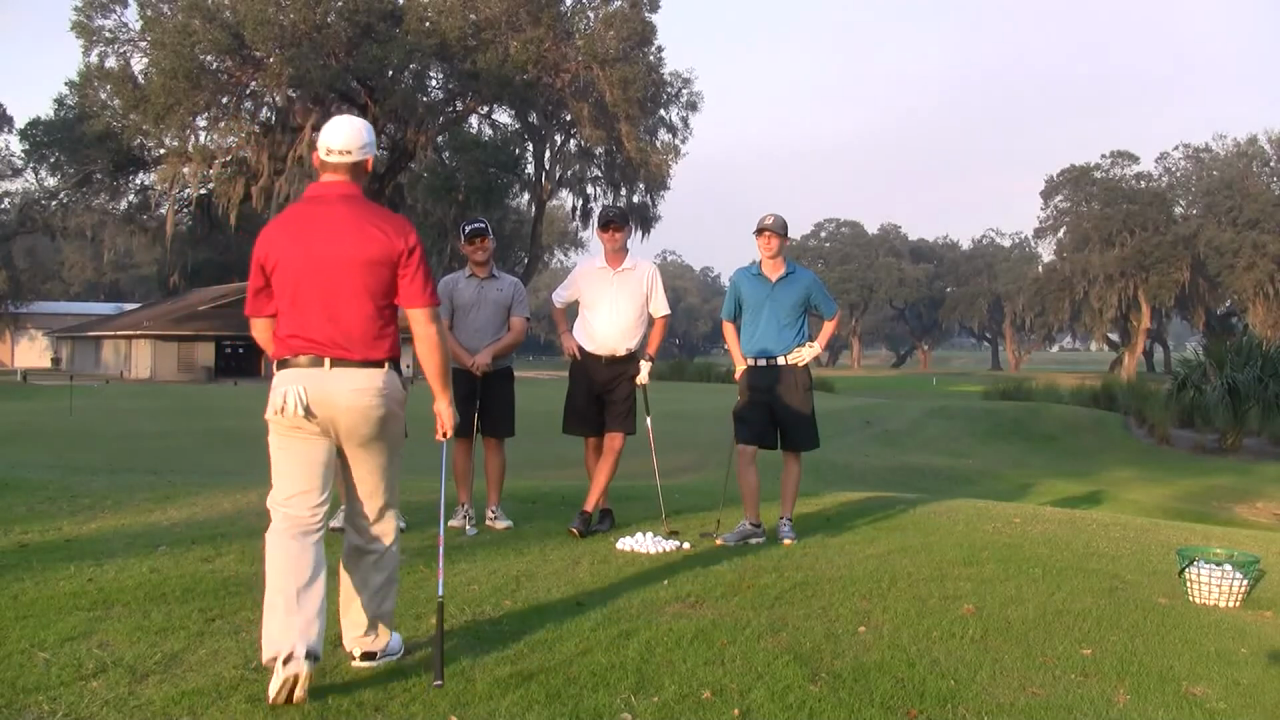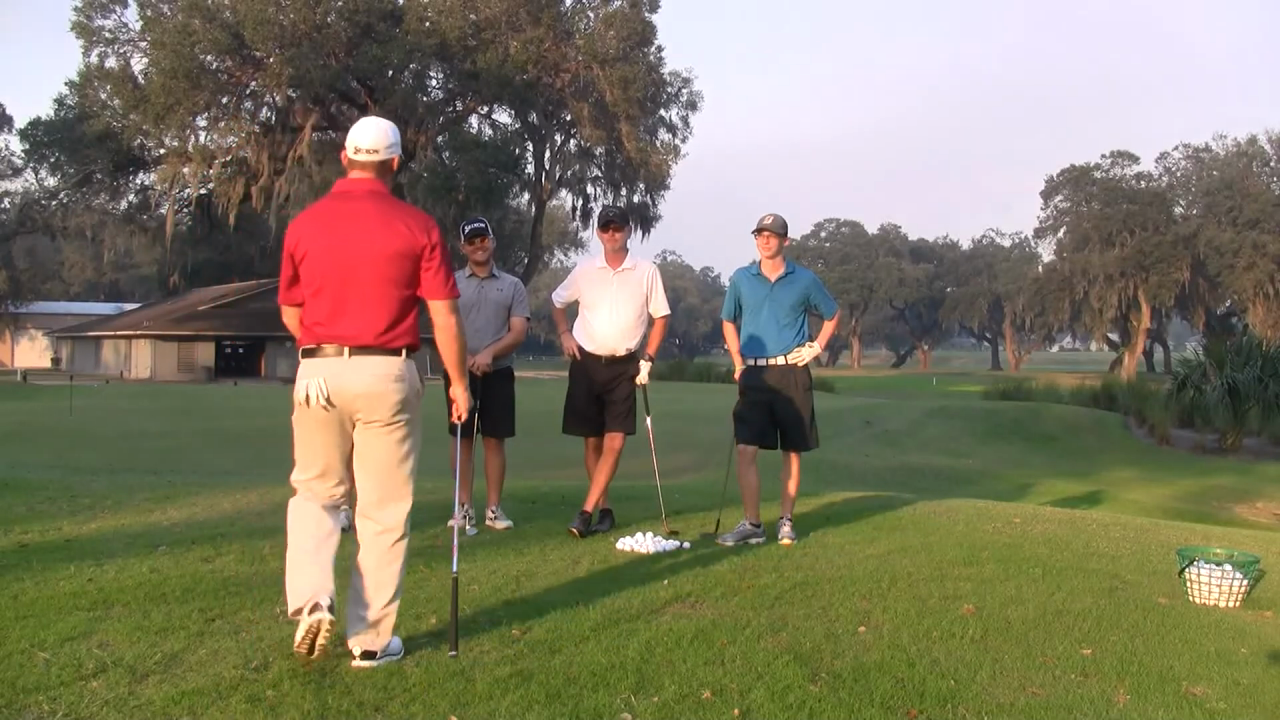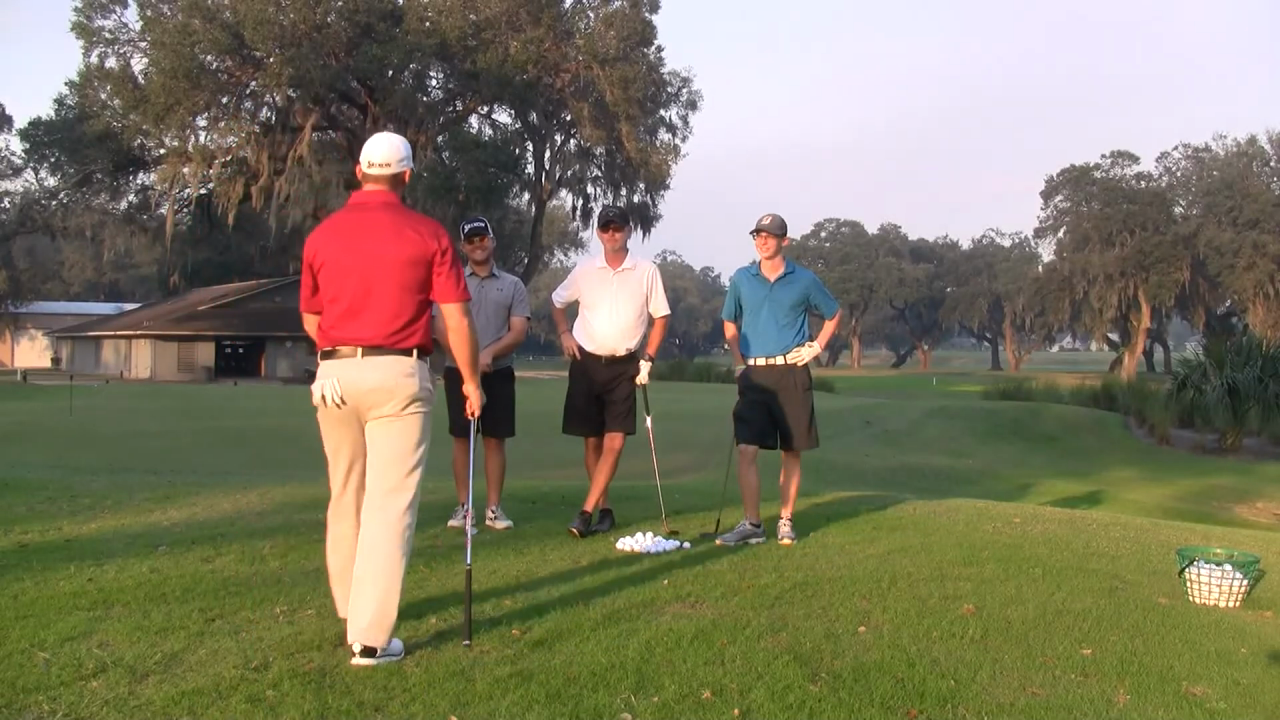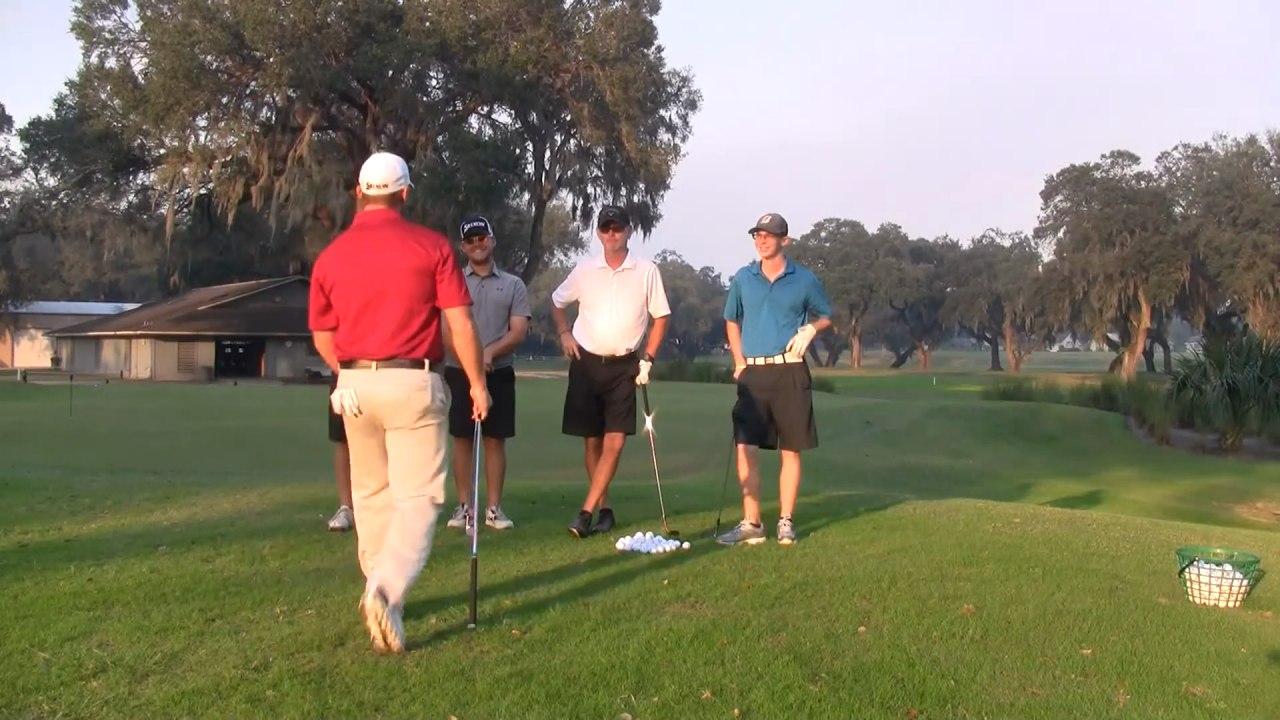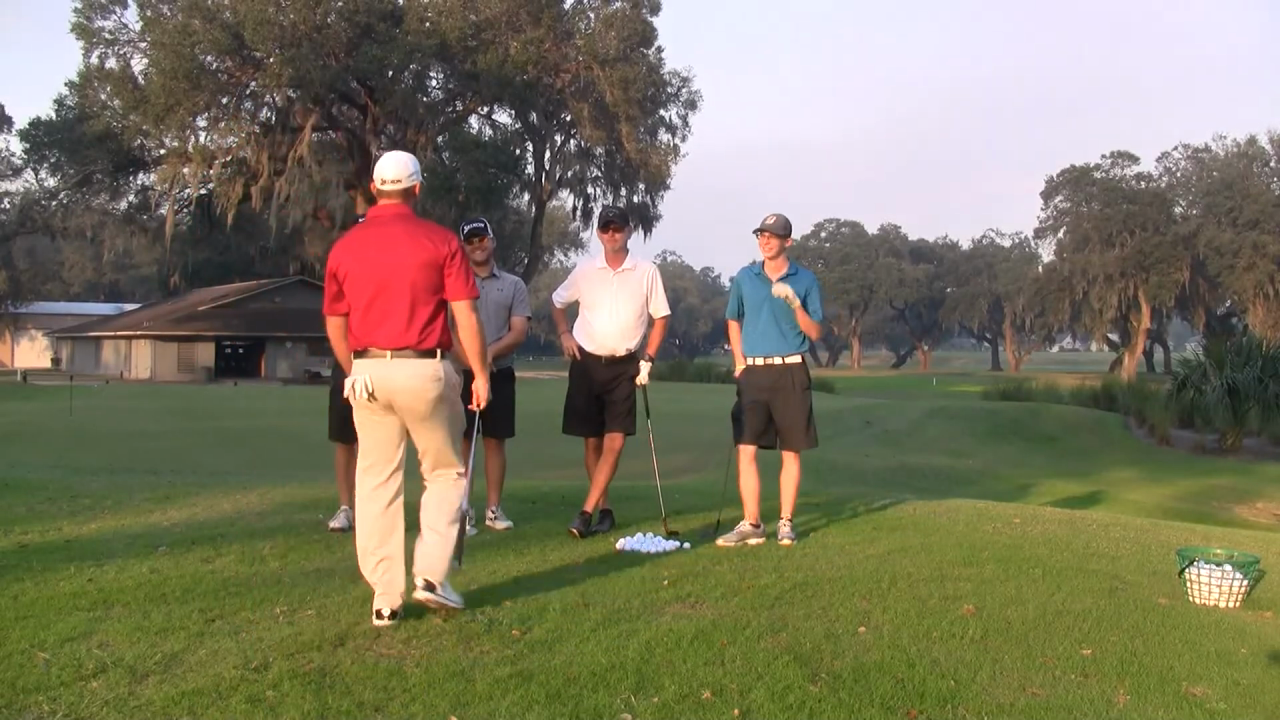
dt=0.2s
person 1, frame 1
left shoulder: (274, 231)
right shoulder: (395, 231)
left elbow: (262, 327)
right elbow: (424, 324)
right wrist: (443, 396)
left hip: (296, 390)
right hip: (369, 388)
left knee: (294, 524)
right knee: (373, 523)
left ankle: (289, 643)
right ankle: (370, 637)
person 1, frame 2
left shoulder: (303, 224)
right shoulder: (418, 226)
left elbow: (291, 315)
right elbow: (445, 315)
right wrist: (459, 382)
left hip: (319, 375)
right hip: (388, 376)
left knee: (315, 497)
right knee: (384, 510)
left ankle: (312, 598)
right ankle: (371, 638)
person 1, frame 3
left shoulder: (322, 235)
right shoulder: (429, 234)
left elbow: (311, 320)
right elbow: (456, 317)
right wrist: (471, 379)
left hip: (336, 376)
right hip: (399, 377)
left knee: (348, 497)
right knee: (391, 504)
left ankle: (357, 610)
right ankle: (371, 635)
person 1, frame 4
left shoulder: (329, 256)
right shoulder: (431, 245)
left elbow: (324, 340)
right elbow: (460, 322)
right wrist: (478, 382)
left hip: (356, 386)
right hip: (414, 385)
left knee: (372, 498)
right knee: (417, 502)
left ankle: (383, 594)
right ankle: (385, 591)
person 1, frame 5
left shoulder: (344, 247)
right shoulder: (441, 240)
left elbow: (335, 326)
right elbow: (466, 315)
right wrist: (480, 374)
left hip: (368, 373)
right hip: (426, 371)
left knee: (377, 486)
right knee: (446, 474)
left ankle: (386, 597)
right ankle: (430, 574)
person 2, frame 1
left shoulder: (805, 280)
right shoulder: (741, 279)
left elbow: (832, 315)
right elbow: (728, 321)
left wrist: (817, 347)
right wrist: (739, 363)
left hip: (792, 373)
right hip: (754, 374)
left knee: (792, 452)
right knee: (745, 450)
left ankle: (785, 521)
right ankle: (752, 523)
person 2, frame 2
left shoulder: (805, 279)
right shoulder: (741, 279)
left elbow: (832, 314)
right elbow: (729, 322)
left wrist: (817, 347)
right wrist: (738, 362)
left hip: (791, 372)
right hip: (754, 374)
left knee: (792, 452)
right knee: (745, 450)
left ankle: (785, 522)
right ankle: (752, 523)
person 2, frame 3
left shoulder: (804, 279)
right shoulder: (741, 279)
left elbow: (833, 314)
right elbow: (730, 322)
left wrist: (817, 346)
right wrist: (739, 362)
left hip: (791, 373)
right hip: (754, 374)
left knee: (791, 452)
right knee: (746, 451)
left ankle: (785, 521)
right ankle: (752, 523)
person 2, frame 4
left shoulder: (804, 280)
right shoulder: (742, 278)
left elbow: (826, 317)
right elbow: (732, 321)
left wrist: (809, 329)
right wrist: (739, 362)
left hip: (790, 372)
right hip: (753, 373)
left knee: (790, 452)
right knee: (745, 450)
left ankle: (785, 522)
right ankle: (751, 523)
person 2, frame 5
left shoulder: (804, 280)
right shoulder: (744, 277)
left elbow: (815, 333)
right elbow: (733, 320)
left wrist: (794, 303)
right wrist: (739, 362)
left hip: (790, 372)
right hip: (753, 373)
left knee: (790, 452)
right knee: (745, 450)
left ankle: (785, 522)
right ankle: (751, 523)
person 3, frame 1
left shoulder: (646, 271)
right shoulder: (584, 270)
left elbow: (660, 317)
right elbow: (557, 301)
left wrist: (647, 359)
right wrist: (564, 333)
left hip: (623, 366)
right hip: (586, 362)
left knee: (615, 441)
right knee: (592, 440)
left ankle: (586, 511)
right ankle: (603, 508)
person 3, frame 2
left shoulder: (646, 272)
right shoulder: (584, 270)
left elbow: (660, 317)
right elbow: (557, 301)
left wrist: (647, 359)
right wrist: (564, 333)
left hip: (623, 365)
right hip: (586, 363)
left knee: (614, 441)
right knee: (592, 440)
left ankle: (586, 511)
right ankle: (603, 508)
person 3, frame 3
left shoulder: (647, 272)
right shoulder: (584, 270)
left elbow: (660, 317)
right elbow: (557, 301)
left wrist: (647, 359)
right wrist: (564, 333)
left hip: (623, 365)
right hip: (586, 363)
left knee: (615, 441)
right knee: (592, 440)
left ankle: (586, 511)
right ankle: (603, 508)
person 3, frame 4
left shoulder: (647, 272)
right shoulder: (584, 270)
left elbow: (660, 317)
right elbow: (557, 302)
left wrist: (647, 359)
right wrist: (564, 333)
left hip: (624, 366)
right hip: (586, 363)
left knee: (615, 441)
right knee: (592, 440)
left ankle: (586, 511)
right ankle: (603, 508)
person 3, frame 5
left shoulder: (646, 272)
right shoulder: (584, 270)
left elbow: (660, 317)
right elbow: (557, 302)
left wrist: (647, 360)
right wrist: (564, 333)
left hip: (624, 366)
right hip: (586, 363)
left knee: (615, 441)
right knee: (592, 441)
left ankle: (586, 511)
right ankle: (603, 508)
person 4, frame 1
left shoulder: (512, 286)
right shoulder: (449, 284)
left elbow: (519, 331)
right elbow: (441, 330)
left wrist: (489, 353)
right wrist: (469, 361)
left hip: (498, 373)
right hip: (460, 372)
left knee: (495, 440)
right knee: (462, 439)
left ankle: (494, 508)
right ankle: (464, 506)
person 4, frame 2
left shoulder: (513, 285)
right shoulder: (451, 284)
left elbow: (519, 331)
left wrist: (489, 354)
right wrist: (469, 361)
left hip: (499, 373)
left knee: (495, 440)
right knee: (462, 439)
left ankle: (494, 508)
right ankle: (464, 506)
person 4, frame 3
left shoulder: (513, 285)
left elbow: (519, 331)
right elbow: (442, 330)
left wrist: (489, 353)
left hip: (498, 373)
right hip: (459, 372)
left knee: (495, 440)
right knee: (462, 439)
left ankle: (493, 508)
right ankle: (463, 506)
person 4, frame 4
left shoulder: (513, 284)
left elbow: (519, 331)
right elbow: (444, 329)
left wrist: (489, 353)
left hip: (499, 372)
right hip: (459, 372)
left knee: (495, 440)
right knee: (462, 439)
left ankle: (493, 508)
right ankle: (464, 506)
person 4, frame 5
left shoulder: (514, 285)
left elbow: (519, 331)
left wrist: (490, 353)
right wrist: (470, 360)
left hip: (499, 373)
right hip: (461, 372)
left knee: (495, 440)
right knee: (463, 440)
left ankle: (493, 508)
right ankle: (464, 507)
